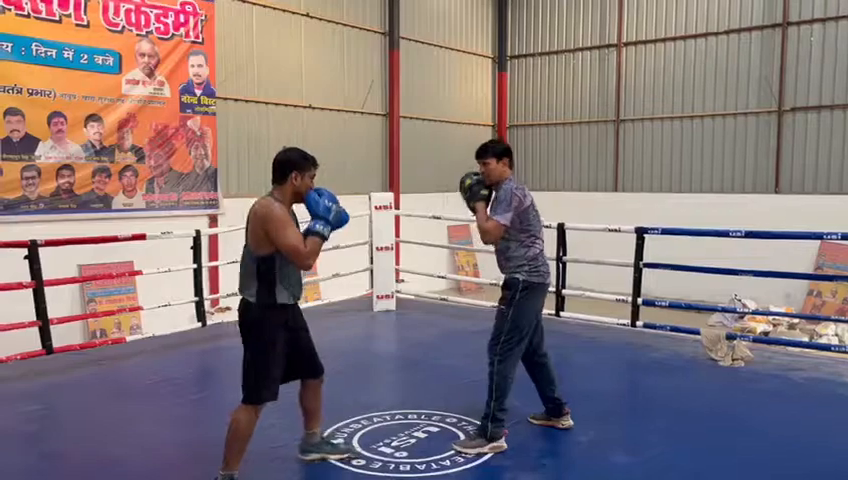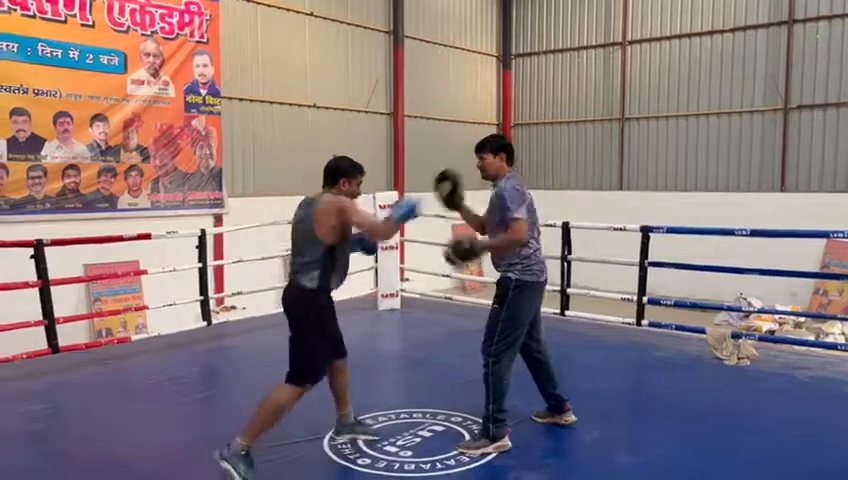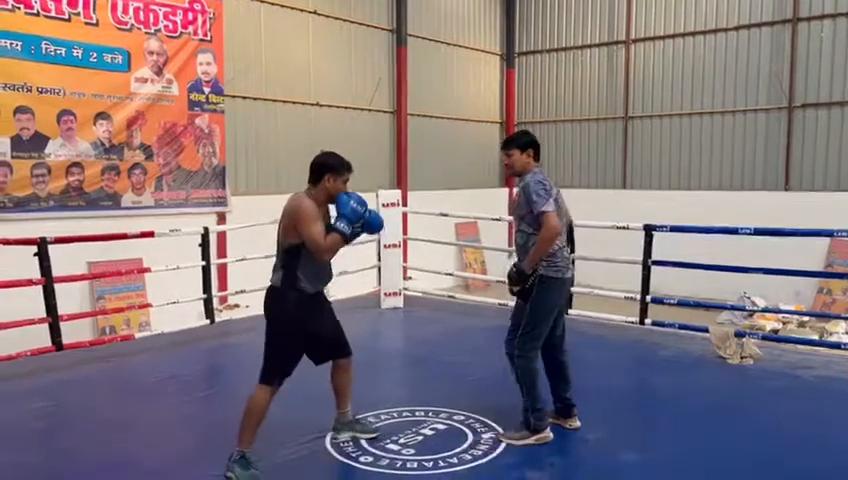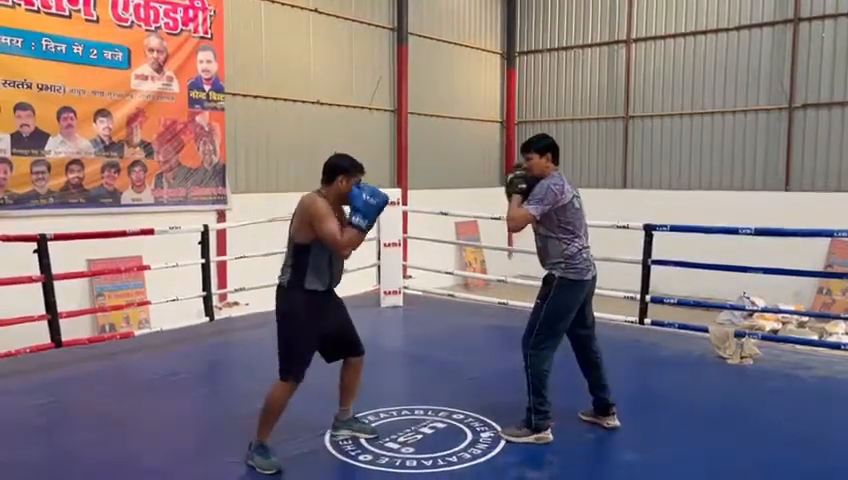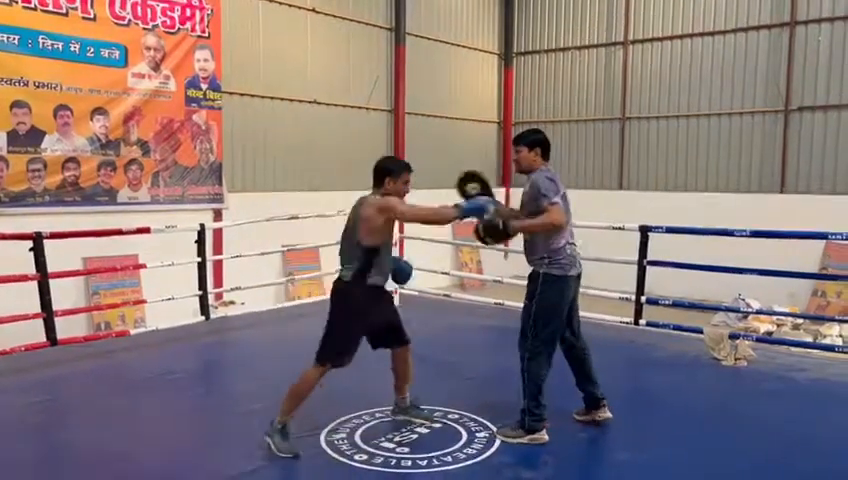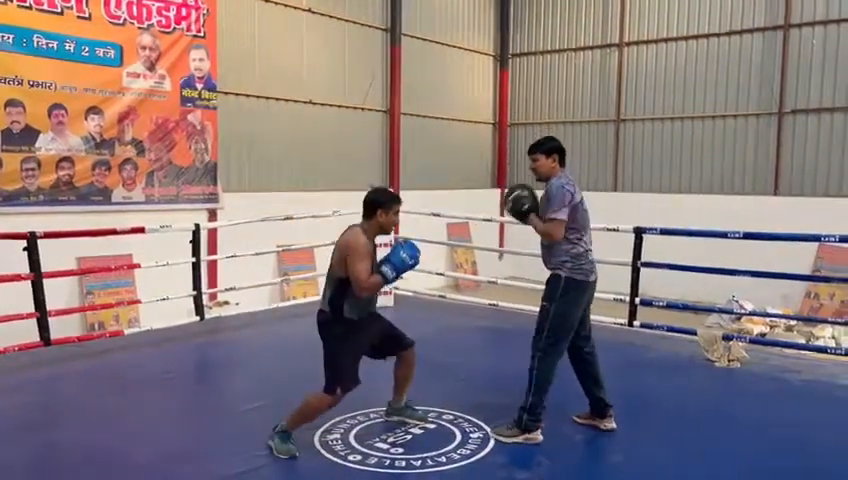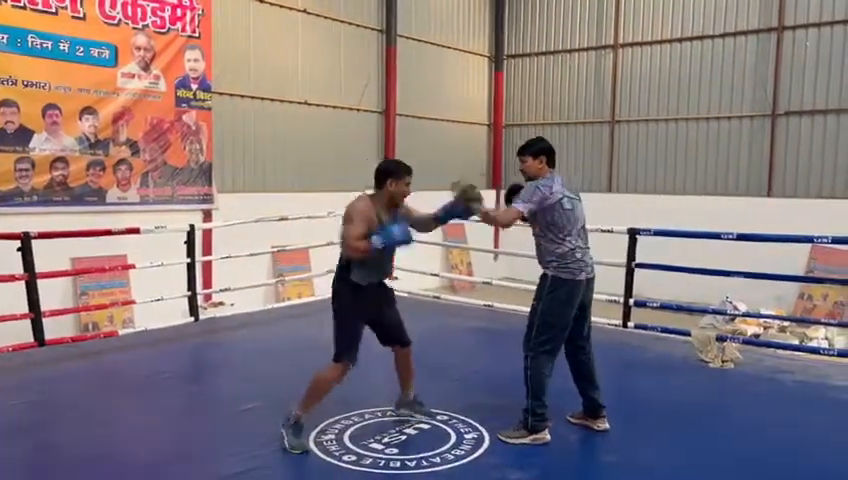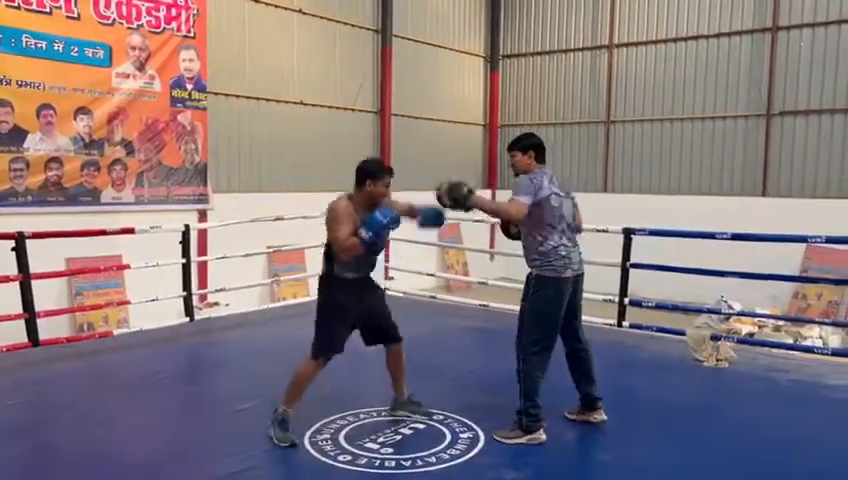
dt=0.5s
person 1, frame 1
left shoulder: (509, 191)
right shoulder: (506, 191)
left elbow: (489, 235)
right elbow: (497, 234)
left wrist: (478, 203)
right wrist: (479, 204)
left hip: (524, 280)
right hip: (532, 278)
left knee: (502, 351)
right knee: (532, 348)
left ankle: (492, 433)
right ankle: (557, 411)
person 1, frame 2
left shoulder: (508, 188)
right shoulder: (508, 188)
left elbow: (518, 234)
right elbow: (485, 225)
left wrist: (477, 247)
right wrist: (458, 205)
left hip: (519, 279)
right hip: (531, 276)
left knee: (496, 351)
right knee: (531, 345)
left ankle: (495, 433)
right ankle: (559, 408)
person 1, frame 3
left shoulder: (532, 183)
right shoulder: (543, 183)
left elbow: (552, 228)
right elbow: (565, 225)
left wrist: (526, 266)
left hip: (546, 276)
right hip: (561, 273)
left knee: (520, 346)
right knee: (552, 344)
left ankle: (536, 425)
right ankle: (566, 411)
person 1, frame 4
left shoulder: (548, 186)
right shoulder: (561, 185)
left elbow: (515, 223)
right elbow: (543, 222)
left wrist: (516, 195)
right wrist: (525, 194)
left hip: (565, 277)
right hip: (583, 274)
left knee: (536, 345)
right knee: (584, 341)
left ankle: (538, 424)
right ankle: (605, 410)
person 1, frame 5
left shoulder: (539, 180)
right shoulder: (542, 180)
left elbow: (557, 218)
right elbow: (526, 217)
left wrist: (515, 225)
right wrist: (498, 209)
left hip: (551, 274)
right hip: (568, 270)
left knee: (533, 347)
right knee: (570, 337)
left ankle: (533, 425)
right ankle: (596, 403)
person 1, frame 6
left shoulder: (558, 186)
right shoulder: (565, 186)
left elbow: (554, 234)
left wrist: (530, 217)
right wrist: (532, 211)
left hip: (568, 277)
right hip: (583, 275)
left knee: (545, 348)
right knee: (580, 344)
left ankle: (528, 425)
right ankle: (602, 412)
person 1, frame 7
left shoulder: (540, 188)
right shoulder: (562, 188)
left elbow: (504, 218)
right wrist: (520, 208)
left hip: (561, 276)
right hip: (582, 273)
left knee: (538, 347)
right knee: (578, 344)
left ankle: (535, 425)
right ankle: (595, 413)
person 1, frame 8
left shoulder: (530, 182)
right shoulder: (560, 186)
left elbow: (515, 212)
right elbow: (578, 225)
left wrist: (469, 198)
left hip: (548, 274)
right hip: (572, 270)
left knee: (532, 348)
right knee: (574, 339)
left ankle: (530, 425)
right ankle: (591, 405)
person 2, frame 1
left shoulder: (280, 209)
right shoulder: (271, 211)
left elbow: (294, 252)
right elbow: (305, 260)
left wrist: (318, 226)
right wrist: (323, 223)
left hip: (285, 310)
right hip: (263, 315)
left knee: (313, 376)
right knee: (256, 401)
left ankle: (313, 443)
person 2, frame 2
left shoulder: (311, 205)
right shoulder: (339, 205)
right elbow: (380, 231)
left wrist: (356, 242)
right wrist: (401, 212)
left hip: (311, 295)
right hip: (311, 300)
left knee: (338, 359)
right knee: (300, 382)
left ankle: (345, 423)
right ankle: (236, 450)
person 2, frame 3
left shoulder: (321, 206)
right shoulder: (302, 205)
left elbow: (326, 244)
right elbow: (324, 252)
left wrist: (357, 225)
right wrist: (347, 221)
left hip: (313, 297)
right hip: (288, 300)
left knee: (343, 356)
right knee: (270, 381)
left ankle: (344, 421)
person 2, frame 4
left shoulder: (334, 207)
right shoulder: (314, 205)
left elbow: (346, 248)
right elbow: (342, 246)
left wrist: (367, 212)
right wrist: (363, 215)
left hip: (324, 295)
right hip: (297, 299)
left knee: (355, 355)
right knee: (291, 377)
left ankle: (344, 419)
right ankle: (258, 446)
person 2, frame 5
left shoulder: (367, 204)
right shoulder: (382, 205)
right elbow: (429, 216)
left wrist: (390, 262)
right wrist: (472, 207)
left hip: (372, 291)
right hip: (352, 295)
left knee: (401, 345)
right knee: (325, 364)
left ankle: (402, 405)
right ankle: (278, 426)
person 2, frame 6
left shoulder: (367, 237)
right shoulder: (356, 241)
right elbow: (363, 288)
left wrist: (397, 260)
right wrist: (393, 267)
left hip: (362, 316)
right hip: (339, 323)
left knee: (406, 350)
right knee: (335, 394)
left ankle: (397, 406)
right ankle: (282, 432)
person 2, frame 7
left shoulder: (395, 207)
right shoulder: (361, 207)
left elbow: (423, 224)
right elbow: (351, 250)
left wrist: (454, 207)
right wrist: (383, 239)
left hip: (376, 288)
right hip: (352, 289)
left knee: (402, 345)
right knee: (343, 363)
left ankle: (407, 400)
right ankle: (294, 422)
person 2, frame 8
left shoulder: (379, 204)
right shoulder: (341, 208)
left elbow: (408, 209)
right elbow: (344, 251)
left wrist: (426, 213)
right wrist: (371, 229)
left hip: (364, 285)
right hip: (337, 288)
left knee: (394, 342)
right knee: (319, 358)
left ankle: (401, 400)
right ankle: (281, 416)
